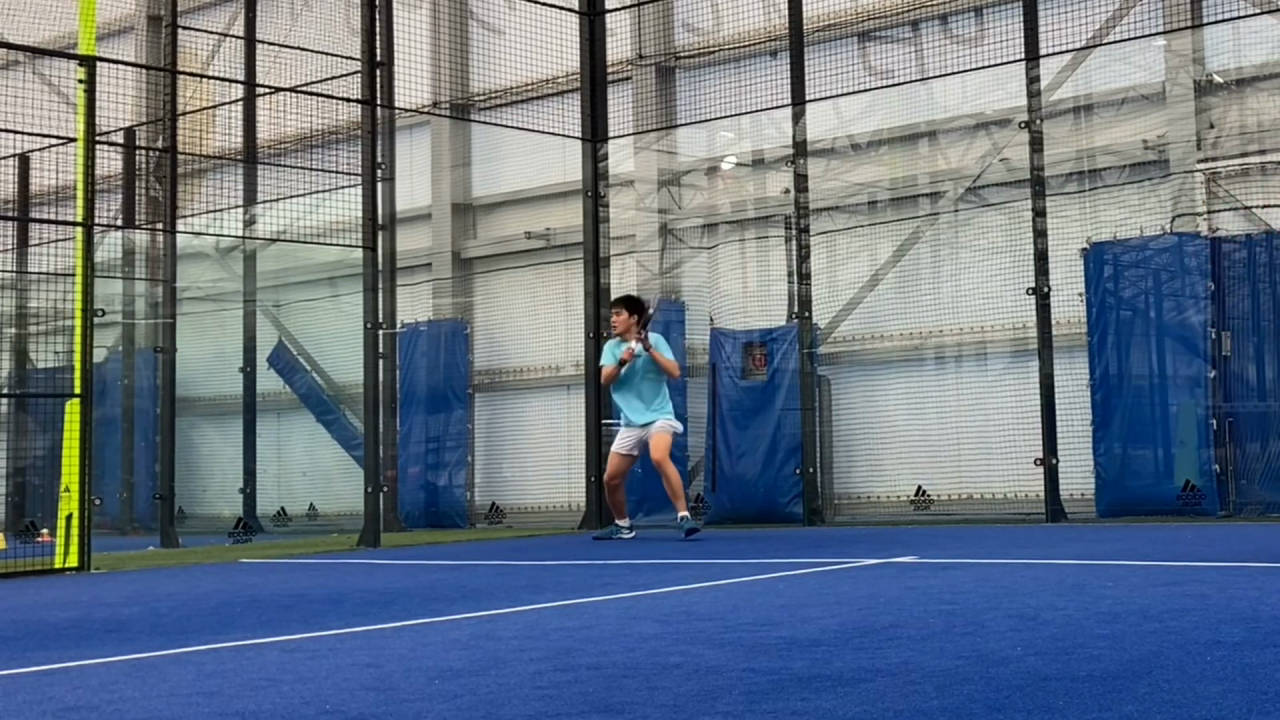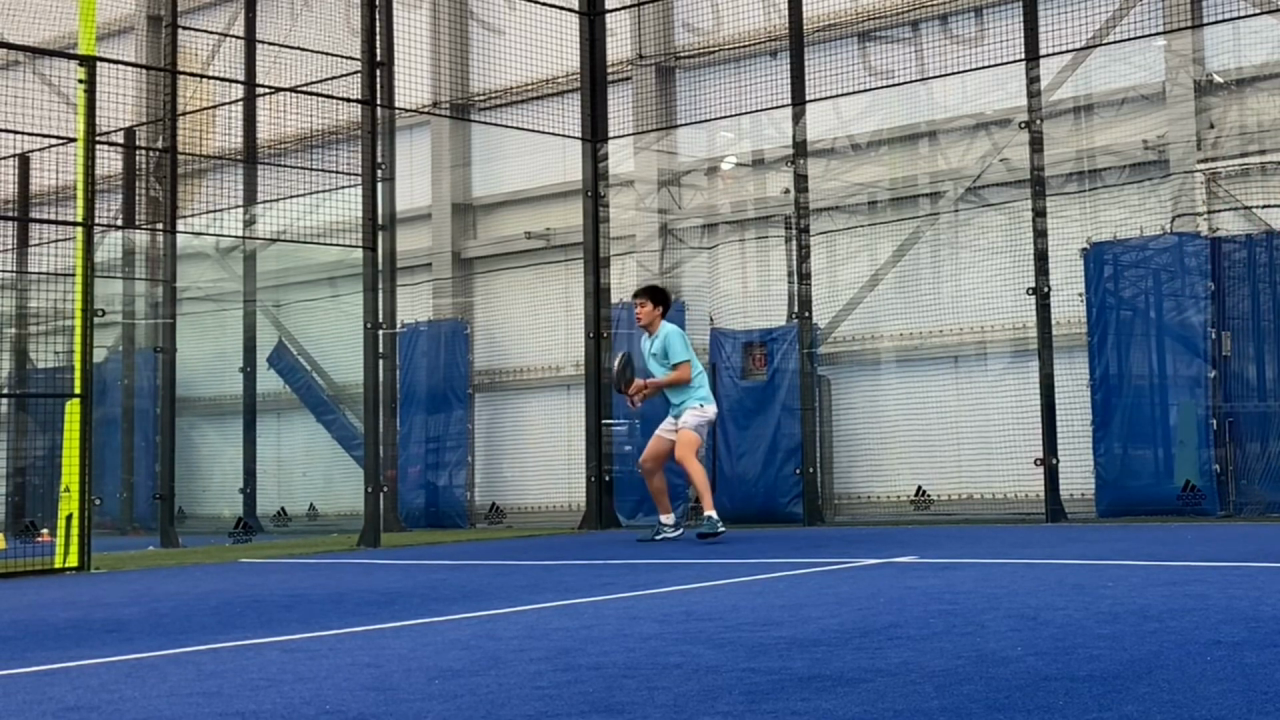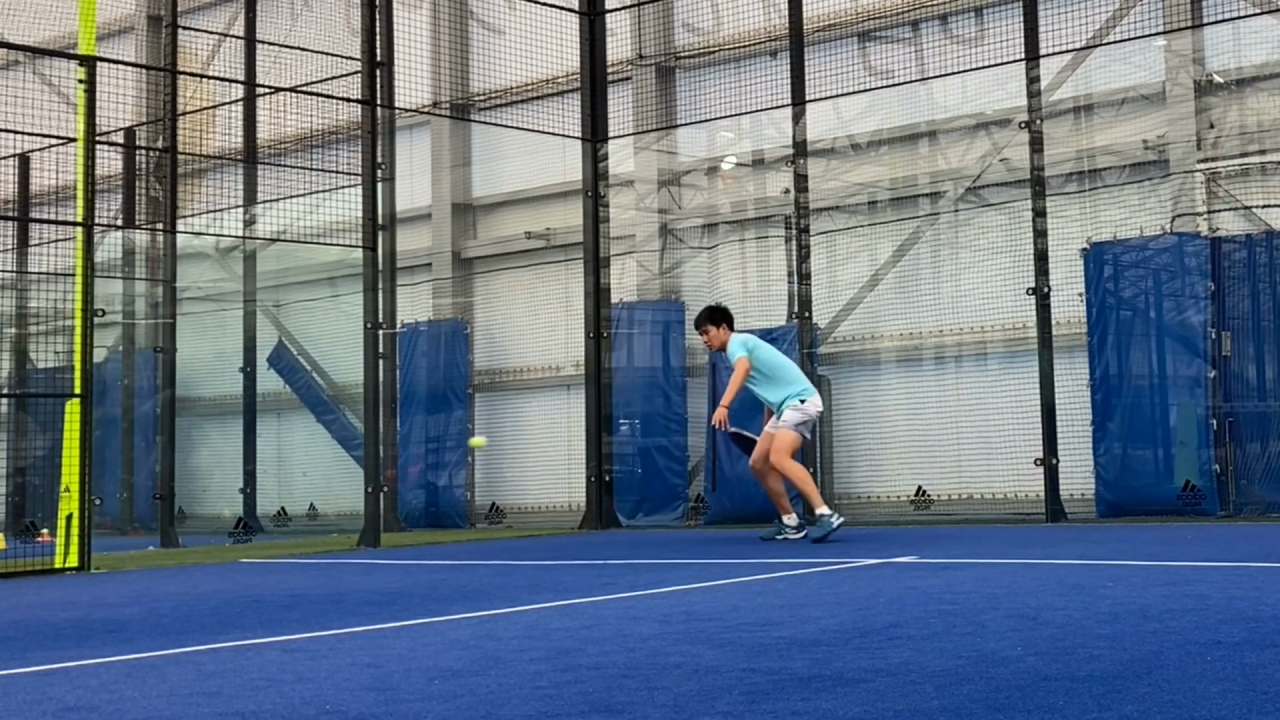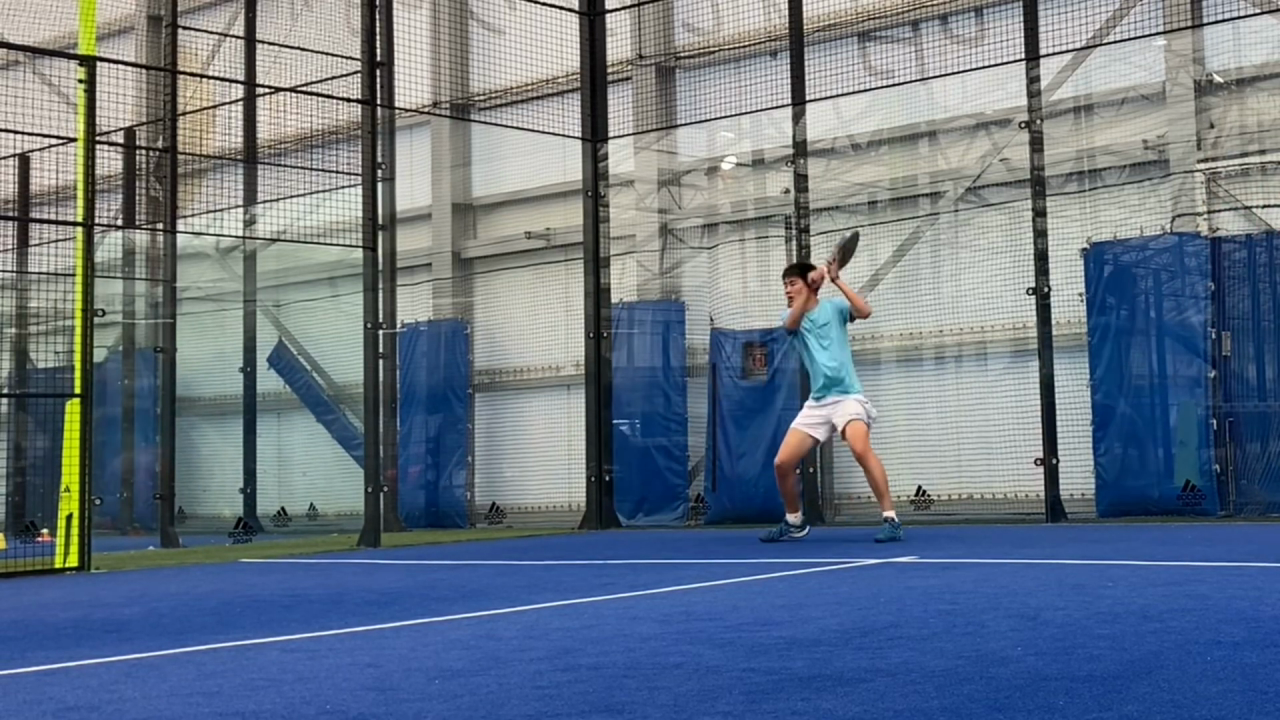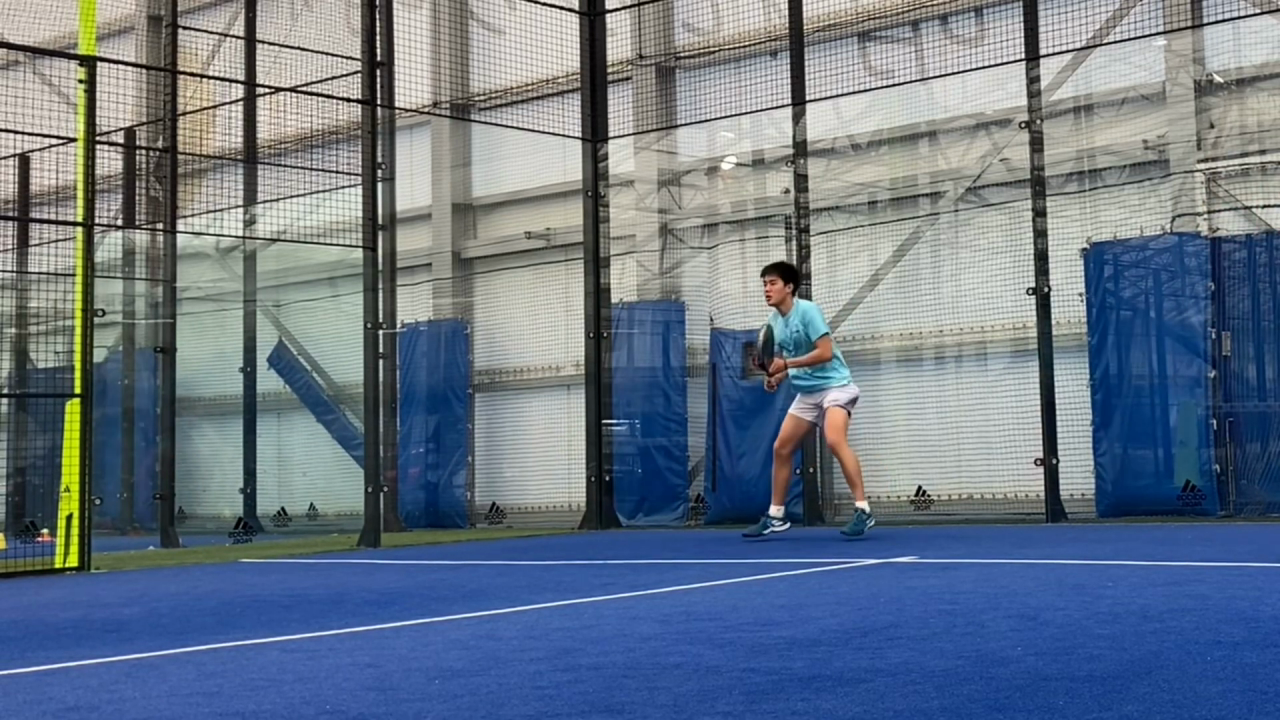
dt=0.5s
person 1, frame 1
left shoulder: (655, 340)
right shoulder: (611, 347)
left elbow: (675, 373)
right elbow: (605, 380)
left wrist: (649, 350)
right wrist: (621, 363)
left hip: (659, 417)
right hip: (631, 424)
left knee: (659, 457)
right knee: (611, 479)
left ankle: (684, 517)
right ankle: (623, 525)
person 1, frame 2
left shoulder: (670, 333)
right shoulder: (646, 341)
left elbow: (685, 375)
left wrist: (647, 385)
right wrist: (641, 389)
left hip: (699, 405)
right hip: (679, 412)
left knee: (684, 455)
right knee: (648, 463)
left ankle: (712, 519)
right ankle: (668, 523)
person 1, frame 3
left shoulder: (737, 343)
right shoulder: (744, 346)
left elbow: (741, 371)
left wrist: (723, 406)
right wrist: (768, 427)
left hip: (801, 401)
right hip: (788, 406)
left knee: (779, 460)
right knee: (758, 463)
left ankle: (826, 515)
right ankle: (790, 523)
person 1, frame 4
left shoulder: (834, 306)
right shoulder: (792, 319)
left elbow: (864, 311)
right elbow: (790, 324)
left wrist: (838, 280)
right wrist: (811, 283)
left hip: (848, 397)
right hip: (817, 404)
left knee: (861, 450)
right knee: (782, 462)
left ankle: (889, 518)
right ankle: (794, 522)
person 1, frame 5
left shoulder: (808, 310)
right shoulder: (773, 323)
left elbow: (826, 353)
left wrist: (787, 364)
right wrist: (776, 376)
left hip: (835, 385)
right hip: (807, 392)
left knee: (835, 441)
right knee: (781, 449)
left ankle: (863, 510)
right ankle: (775, 518)
